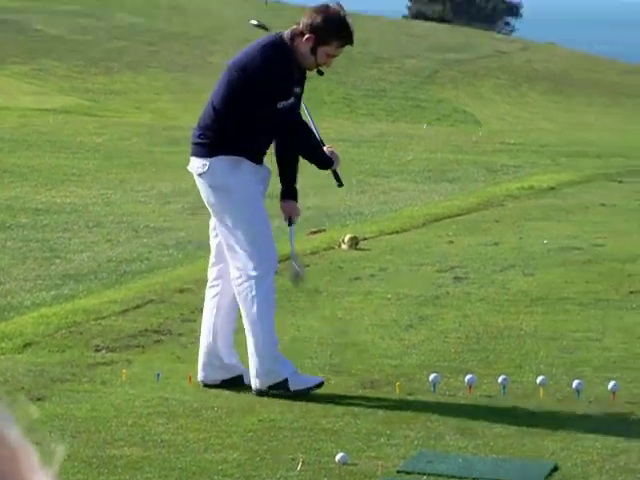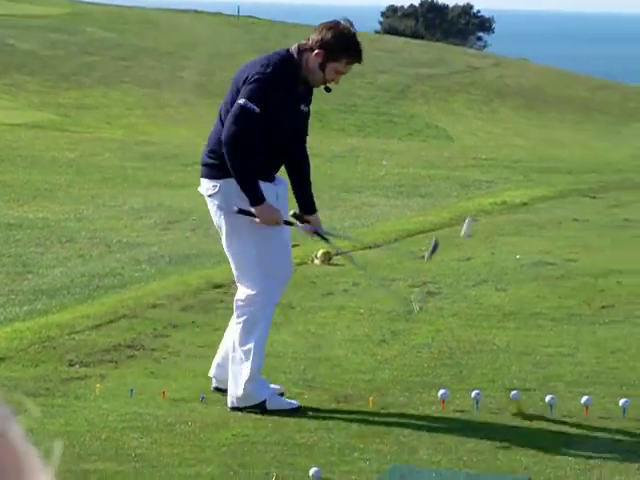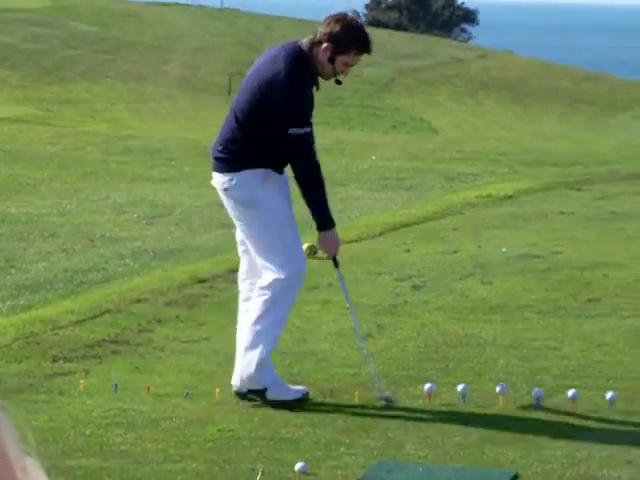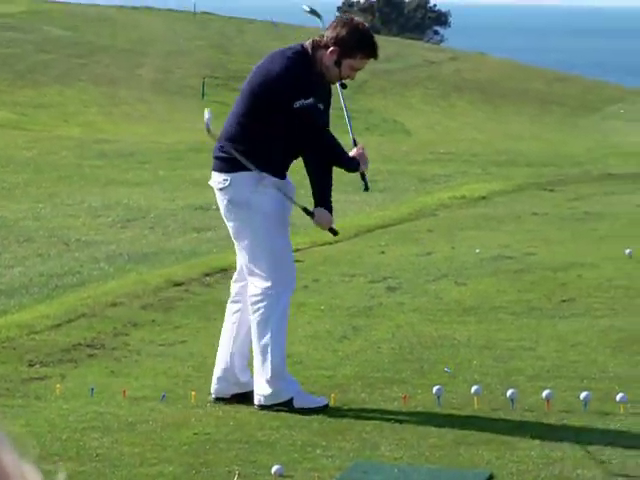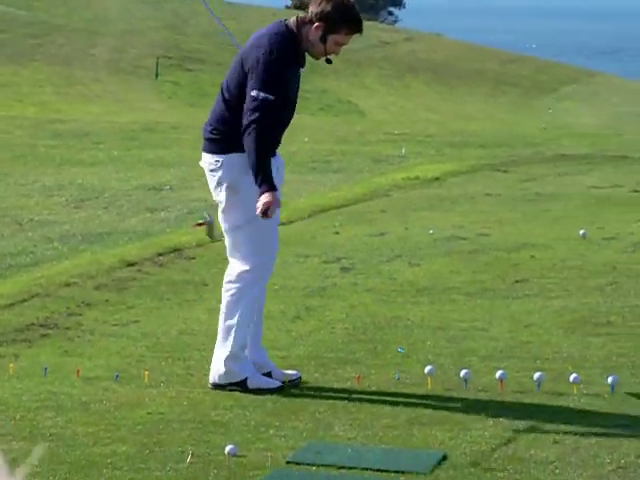
dt=0.5s
person 1, frame 1
left shoulder: (289, 64)
right shoulder: (269, 63)
left elbow: (284, 132)
right elbow: (292, 131)
left wrist: (289, 193)
right wrist: (326, 160)
left hip: (236, 163)
right hip: (223, 163)
left knee: (229, 265)
right knee: (256, 262)
left ankle: (216, 366)
right ankle: (268, 371)
person 1, frame 2
left shoulder: (301, 85)
right shoulder: (269, 75)
left elbow: (296, 148)
right elbow: (234, 138)
left wrist: (309, 208)
right wrist: (255, 200)
left hip: (265, 182)
right hip: (233, 186)
left knee: (275, 277)
right knee: (258, 284)
left ankle: (228, 368)
right ankle: (247, 390)
person 1, frame 3
left shoulder: (291, 57)
right shoulder: (291, 78)
right elbow: (304, 157)
right wrist: (325, 225)
left hip: (253, 172)
right hip: (247, 176)
left knee: (261, 274)
right knee: (286, 269)
left ankle: (255, 373)
right ankle: (252, 374)
person 1, frame 4
left shoulder: (318, 82)
right shoulder: (286, 71)
left elbow: (317, 142)
right elbow: (315, 139)
left wrist: (323, 205)
right wrist: (351, 162)
left hip: (269, 179)
right hip: (243, 179)
left knee: (253, 278)
right knee: (273, 278)
left ankle: (231, 380)
right ankle: (272, 388)
person 1, frame 5
left shoulder: (290, 45)
right shoulder: (273, 52)
right elbow: (255, 120)
right wrist: (267, 188)
left hip: (257, 157)
right hip: (234, 159)
left knee: (260, 260)
right knee: (251, 262)
left ankle: (250, 359)
right ankle: (230, 368)
